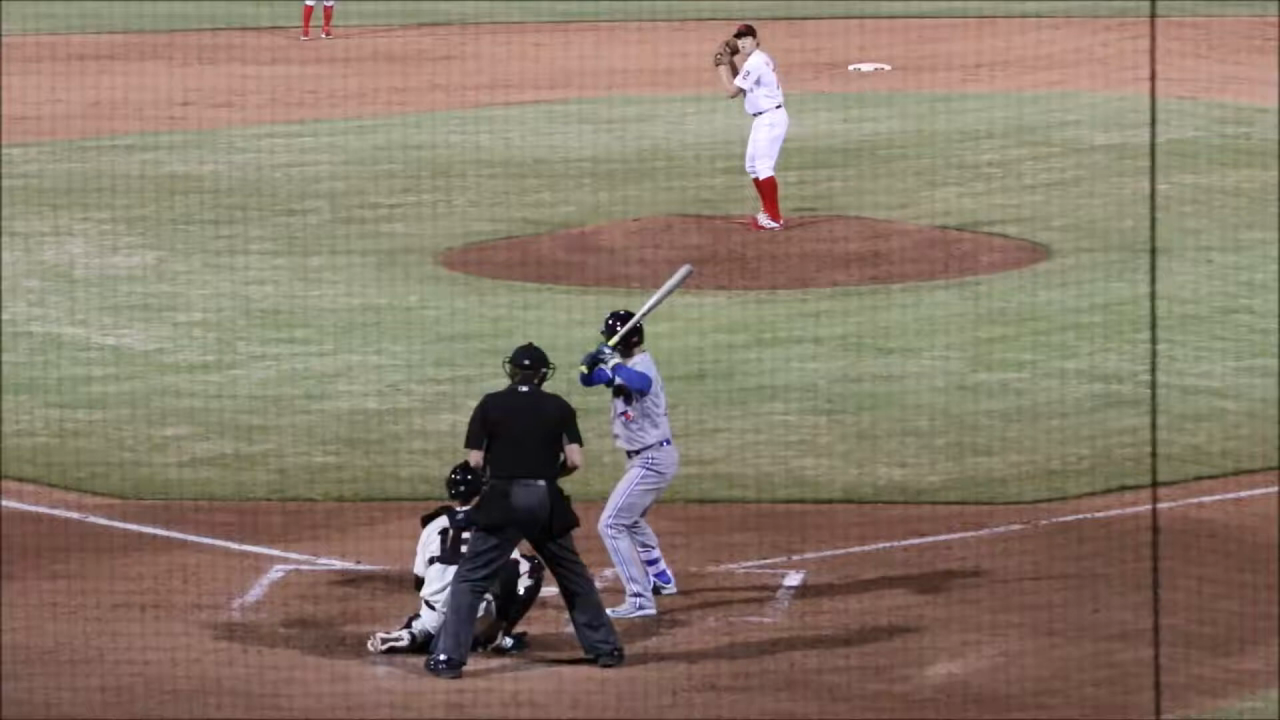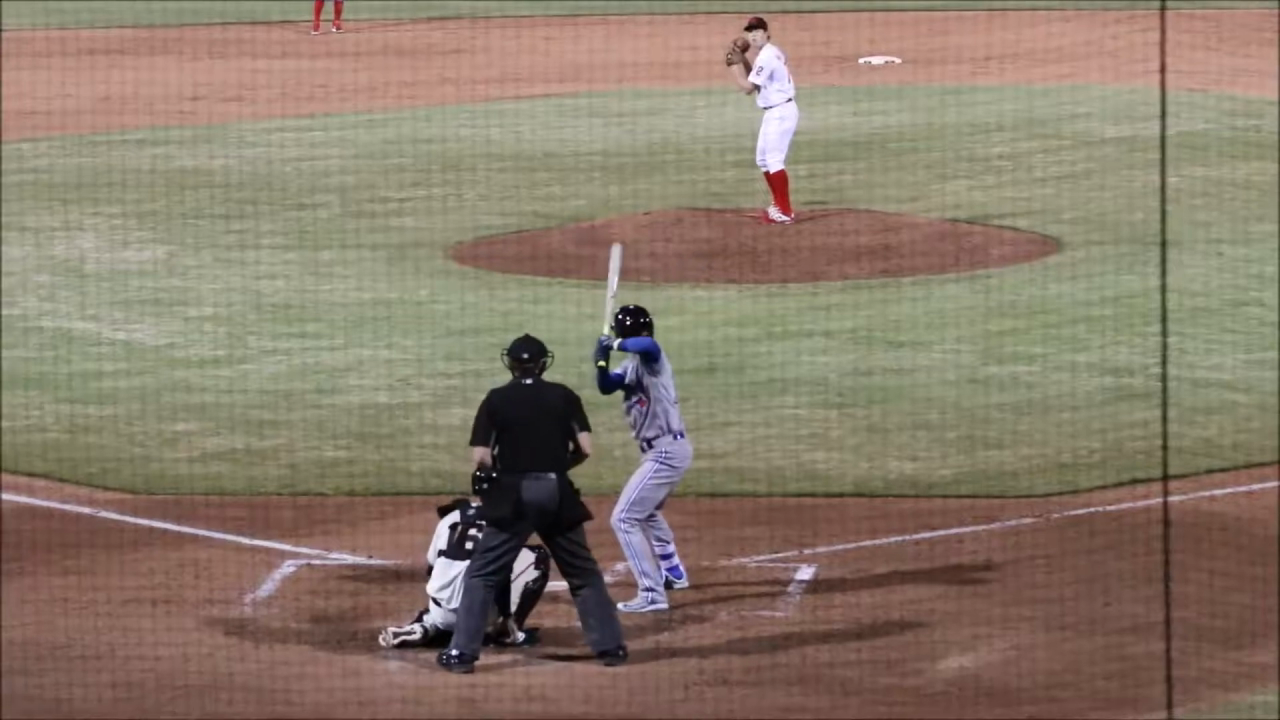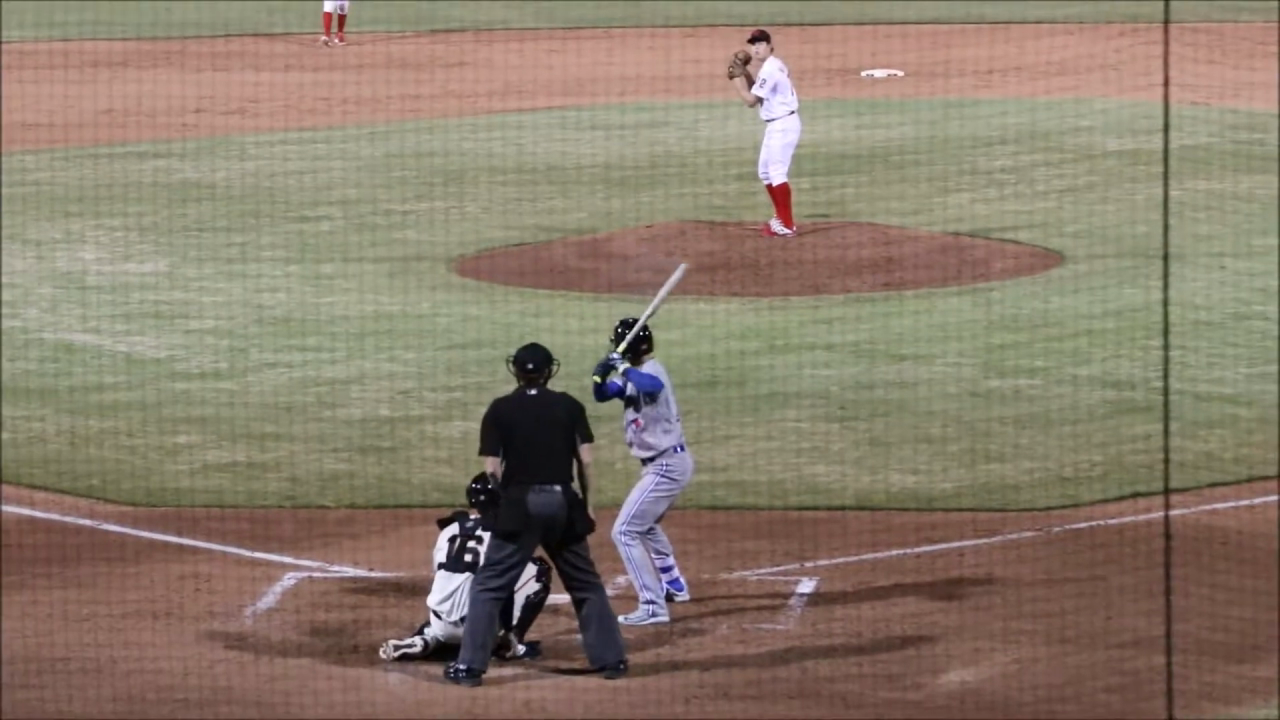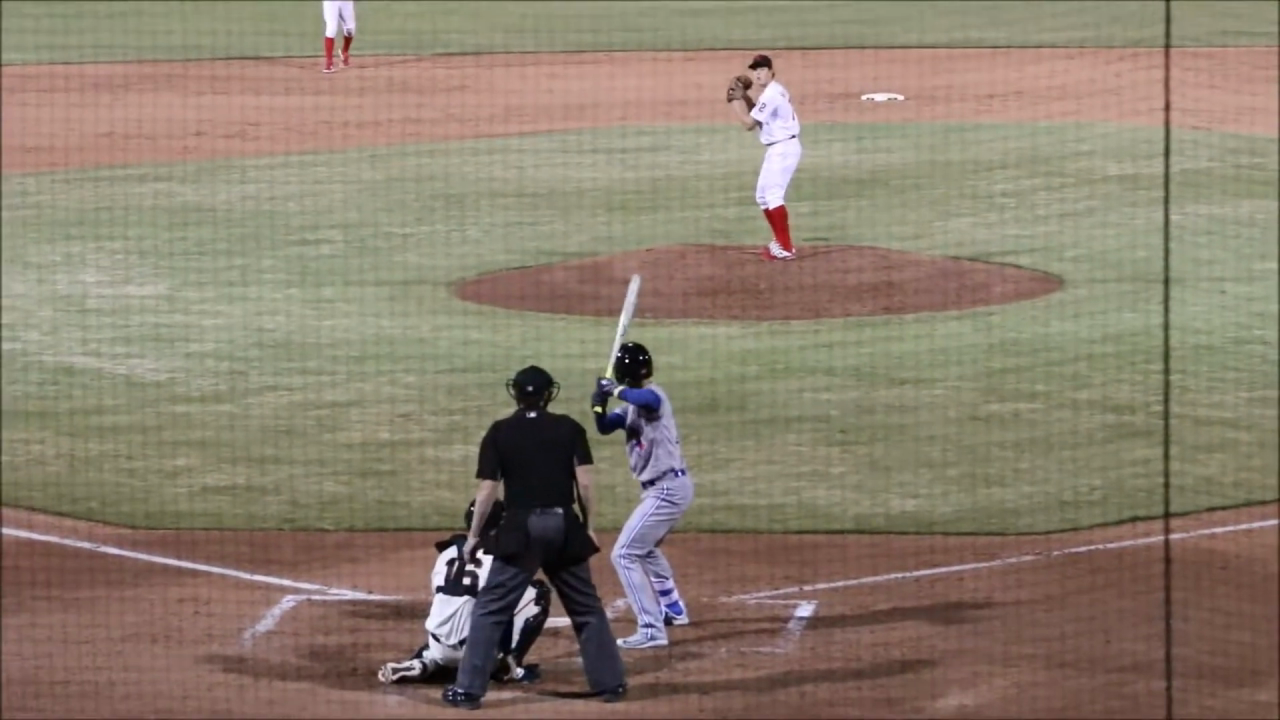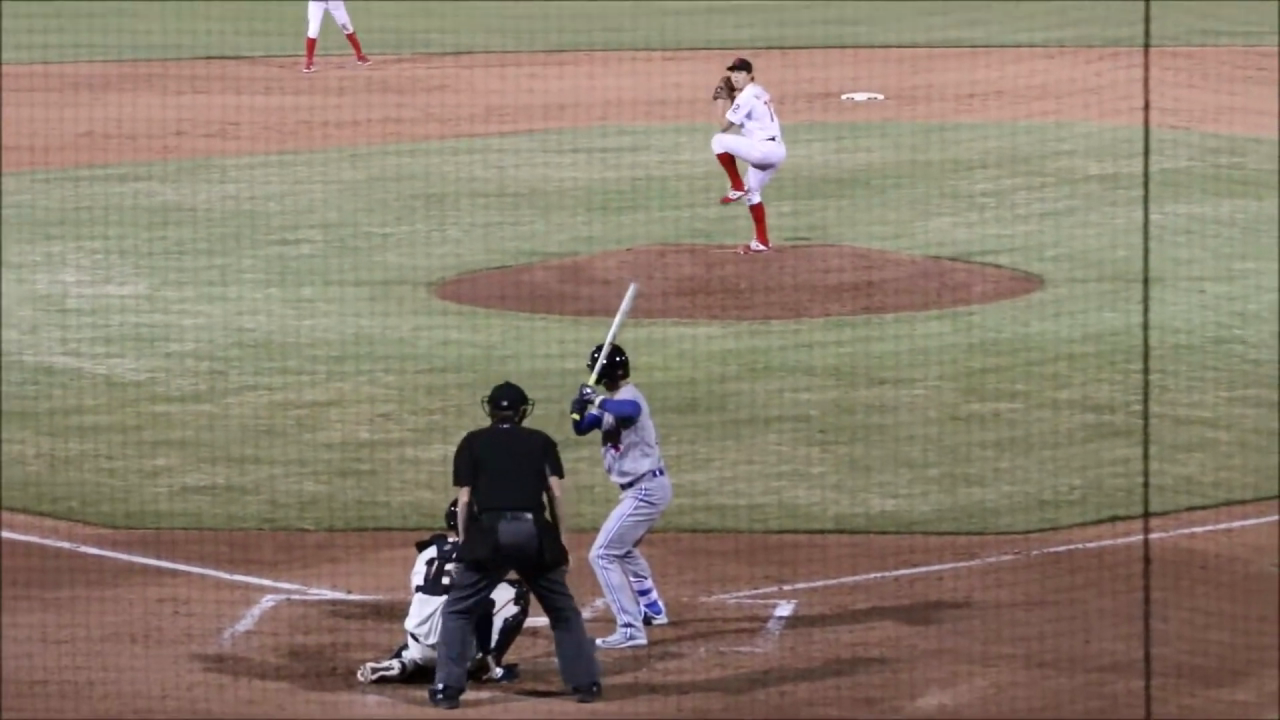
dt=0.4s
person 1, frame 1
left shoulder: (490, 404)
right shoulder: (559, 407)
left elbow: (475, 461)
right elbow: (574, 461)
left hip: (502, 500)
right hip: (546, 500)
left knee: (470, 579)
right knee: (575, 577)
left ankle: (448, 657)
right ankle: (606, 648)
person 1, frame 2
left shoulder: (496, 399)
right shoulder: (564, 396)
left elbow: (480, 458)
right elbow: (585, 448)
left hip: (514, 494)
right hip: (557, 492)
left knee: (482, 574)
right knee: (584, 572)
left ankle: (462, 652)
right ankle: (610, 646)
person 1, frame 3
left shoulder: (500, 409)
right shoulder: (569, 405)
left elbow: (492, 468)
right elbow: (586, 461)
right wrist: (586, 502)
left hip: (519, 504)
right hip: (562, 503)
left knee: (489, 586)
right knee: (586, 584)
left ankle: (469, 665)
right ankle: (611, 659)
person 1, frame 4
left shoulder: (499, 431)
right shoulder: (569, 428)
left elbow: (487, 490)
right elbow: (584, 482)
left wrist: (474, 535)
right wrist: (588, 525)
left hip: (520, 528)
right hip: (563, 525)
left knee: (490, 610)
right knee: (587, 608)
left ankle: (468, 689)
right ankle: (610, 683)
person 1, frame 5
left shoulder: (472, 442)
right shoulder: (541, 441)
left elbow: (464, 499)
right elbow: (555, 494)
left wrist: (464, 544)
right wrist: (560, 540)
left hip: (491, 532)
right hip: (534, 531)
left knee: (457, 609)
right knee: (563, 610)
left ankle: (447, 686)
right ankle: (585, 682)
person 2, frame 1
left shoulder: (642, 365)
right shoulder: (623, 366)
left elbow: (641, 385)
right elbow: (588, 380)
left wrist: (613, 361)
right wrist: (591, 361)
left hip: (652, 458)
right hip: (651, 457)
left knee: (611, 524)
right knee: (630, 519)
left ankle: (640, 599)
right ankle: (661, 578)
person 2, frame 2
left shoulder: (649, 353)
right shoulder: (632, 362)
left elbow: (647, 344)
right elbow: (606, 387)
left wrist: (615, 344)
right wrist: (602, 361)
left hip: (666, 451)
right hip: (664, 449)
left knee: (624, 518)
right knee: (646, 512)
left ankle: (652, 593)
right ankle: (672, 573)
person 2, frame 3
left shoulder: (651, 372)
right shoulder: (633, 377)
left elbow: (652, 385)
right elbow: (602, 395)
left wrist: (621, 365)
right wrist: (601, 373)
left hip: (666, 465)
right hip: (669, 463)
left knee: (625, 531)
right knee: (645, 525)
left ankle: (653, 606)
right ankle: (674, 585)
person 2, frame 4
left shoulder: (650, 393)
right shoulder: (633, 401)
left elbow: (649, 399)
right elbow: (605, 427)
left wrist: (615, 390)
right wrist: (600, 403)
left hip: (667, 488)
right hip: (667, 487)
left knee: (624, 554)
right knee: (645, 548)
left ankle: (652, 629)
right ankle: (673, 609)
person 2, frame 5
left shoulder: (629, 396)
right shoulder: (610, 401)
left elbow: (629, 411)
right elbow: (581, 428)
left wrist: (596, 399)
right wrist: (580, 408)
left hip: (645, 489)
right hip: (646, 487)
left knee: (602, 554)
right knee: (623, 548)
left ankle: (630, 629)
right ankle: (651, 608)
person 3, frame 1
left shoulder: (754, 62)
right shoulder: (758, 59)
left elbow: (732, 91)
right elbow: (741, 83)
left wrist: (721, 66)
right wrist: (729, 62)
left hip: (771, 119)
right hip: (763, 119)
left knee: (764, 166)
right knee: (752, 165)
left ankle: (775, 218)
right ankle: (768, 212)
person 3, frame 2
left shoulder: (766, 56)
right shoulder: (769, 53)
left elbow: (747, 88)
right elbow: (755, 79)
left wrist: (733, 65)
right wrist: (741, 60)
left hip: (780, 112)
right hip: (774, 112)
left knee: (774, 160)
right knee: (763, 159)
left ankle: (785, 212)
right ankle: (779, 205)
person 3, frame 3
left shoulder: (769, 69)
right shoulder: (772, 66)
left elbow: (751, 100)
right elbow: (758, 92)
left wrist: (736, 78)
right wrist: (743, 73)
left hip: (783, 125)
right hip: (776, 125)
left knee: (777, 173)
right knee: (765, 171)
left ankle: (787, 225)
right ankle: (781, 218)
person 3, frame 4
left shoulder: (771, 94)
right shoulder: (773, 91)
left elbow: (749, 124)
right elbow: (757, 115)
left wrist: (734, 102)
right wrist: (743, 97)
left hip: (784, 148)
right hip: (780, 148)
left knee: (774, 197)
right knee: (766, 195)
left ankle: (786, 248)
right ankle: (780, 241)
person 3, frame 5
left shoulder: (746, 96)
right shoulder: (758, 91)
left elbow: (725, 126)
right elbow: (743, 116)
left wrist: (721, 101)
right wrist: (730, 97)
left hip: (764, 148)
right hip: (776, 149)
left knee: (719, 140)
right knee: (752, 192)
left ankle: (737, 187)
right ankle: (761, 241)
person 4, frame 1
left shoulder: (433, 525)
left elbow: (419, 581)
right elbow: (509, 570)
right wrist: (503, 620)
left hip: (434, 618)
right hip: (474, 616)
right knee: (531, 567)
left ankle: (413, 633)
right ankle: (495, 636)
person 4, frame 2
left shoulder: (449, 518)
left elbow: (431, 570)
right wrist: (507, 618)
left hip: (440, 612)
right knee: (537, 557)
left ankle: (425, 626)
right ankle: (508, 630)
person 4, frame 3
left shoulder: (448, 531)
right wrist: (509, 632)
left hip: (442, 625)
right knee: (538, 570)
left ankle: (426, 639)
right ankle: (510, 644)
person 4, frame 4
left shoulder: (446, 554)
right wrist: (508, 656)
left hip: (440, 648)
right knee: (538, 594)
left ankle: (424, 662)
right ankle: (509, 665)
person 4, frame 5
left shoulder: (426, 553)
right elbow: (482, 609)
right wrist: (487, 656)
left hip: (419, 648)
right knee: (517, 594)
left ankle: (402, 662)
right ankle: (487, 664)
